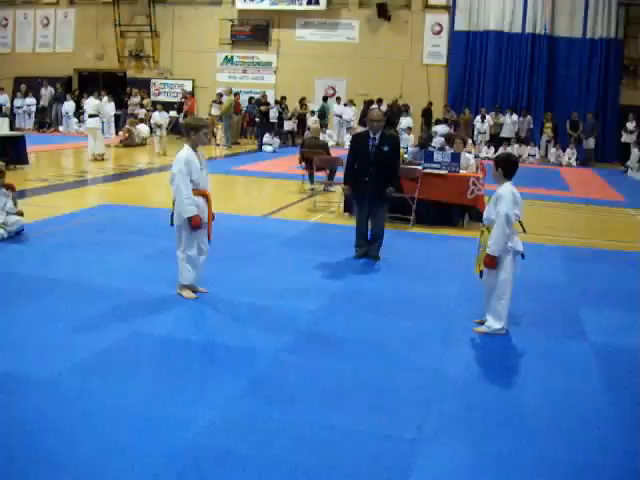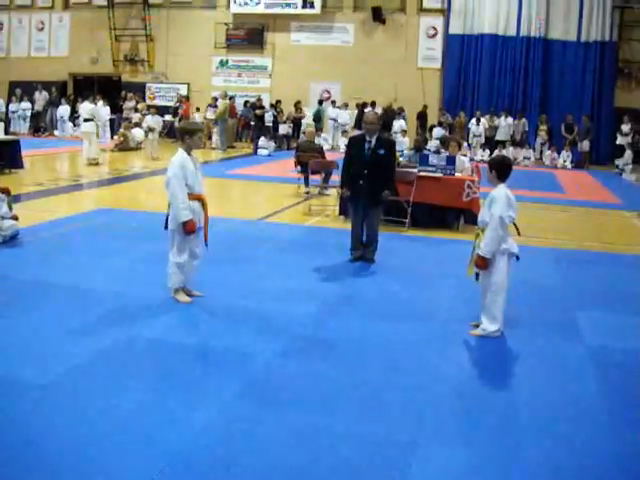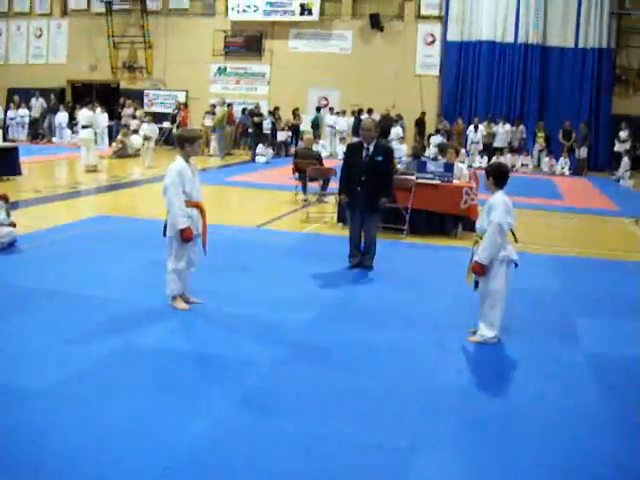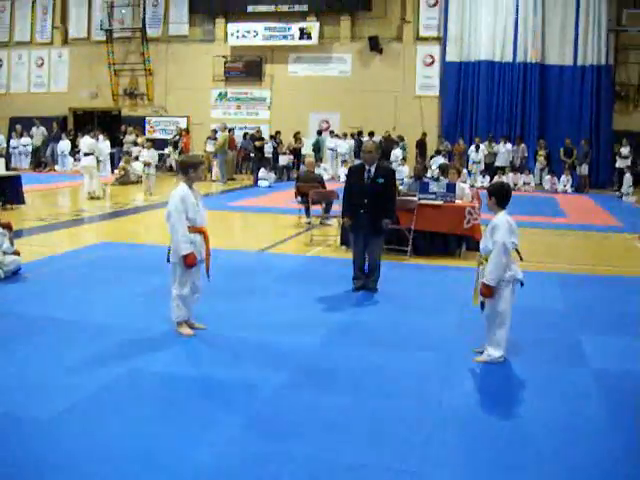
dt=0.2s
person 1, frame 1
left shoulder: (200, 156)
right shoulder: (183, 158)
right elbow: (182, 190)
left wrist: (208, 210)
right wrist: (192, 214)
left hip: (200, 208)
right hip: (188, 211)
left knee: (200, 248)
right knee: (187, 249)
left ankle: (190, 282)
right ankle: (183, 285)
person 1, frame 2
left shoulder: (194, 160)
right shoulder: (178, 162)
right elbow: (177, 194)
left wrist: (199, 214)
right wrist: (186, 218)
left hip: (195, 212)
right hip: (183, 214)
left knee: (193, 253)
right knee: (179, 253)
left ankle: (185, 285)
right ankle: (177, 289)
person 1, frame 3
left shoulder: (192, 167)
right shoulder: (175, 169)
right elbow: (174, 201)
left wrist: (198, 221)
right wrist: (183, 226)
left hip: (193, 219)
right hip: (181, 221)
left knee: (189, 260)
right knee: (177, 260)
left ankle: (183, 292)
right ankle: (175, 296)
person 1, frame 4
left shoulder: (195, 192)
right shoulder: (179, 195)
right elbow: (178, 227)
left wrist: (203, 247)
right wrist: (186, 251)
left hip: (197, 244)
right hip: (185, 246)
left knee: (194, 285)
right knee: (182, 285)
left ankle: (188, 318)
right ankle: (180, 321)
person 2, frame 1
left shoulder: (505, 193)
right shoulder: (506, 191)
left elbow: (502, 224)
left wrist: (492, 251)
right wrist: (490, 248)
left hip: (501, 247)
right hip: (499, 244)
left knee: (499, 285)
right knee: (493, 284)
left ankle: (496, 324)
right ankle: (492, 318)
person 2, frame 2
left shoulder: (499, 195)
right shoulder: (500, 193)
left elbow: (496, 226)
left wrist: (483, 252)
right wrist: (483, 249)
left hip: (496, 248)
right hip: (494, 247)
left knee: (494, 287)
right knee: (489, 286)
left ankle: (491, 326)
right ankle: (487, 320)
person 2, frame 3
left shoulder: (497, 202)
right shoulder: (498, 200)
left elbow: (494, 233)
left wrist: (481, 259)
right wrist: (481, 256)
left hip: (494, 255)
right hip: (492, 254)
left knee: (492, 294)
right knee: (487, 293)
left ankle: (488, 333)
right ankle: (485, 327)
person 2, frame 4
left shoulder: (500, 222)
right shoulder: (500, 220)
left elbow: (499, 254)
left wrist: (489, 281)
right wrist: (487, 278)
left hip: (499, 276)
right hip: (497, 274)
left knee: (497, 314)
right knee: (492, 314)
left ankle: (494, 352)
right ankle: (491, 347)
person 3, frame 1
left shoulder: (392, 140)
right shoulder: (357, 138)
left elbow: (395, 164)
right elbow: (350, 161)
left wrist: (392, 184)
right wrist: (347, 182)
left hip: (381, 187)
right hip: (360, 186)
left knee: (378, 222)
right knee: (361, 220)
left ankle: (374, 250)
right ankle: (361, 248)
person 3, frame 2
left shoulder: (388, 143)
right shoulder: (354, 141)
left elbow: (390, 168)
right elbow: (347, 164)
left wrist: (388, 188)
right wrist: (345, 185)
left hip: (375, 190)
right hip: (356, 189)
left knee: (372, 226)
right knee: (356, 224)
left ankle: (369, 253)
right ankle: (356, 252)
person 3, frame 3
left shoulder: (386, 151)
right shoulder: (351, 148)
left elbow: (389, 175)
right elbow: (345, 171)
left wrist: (386, 195)
right wrist: (343, 192)
left hip: (373, 198)
right hip: (354, 196)
left knee: (370, 233)
right knee: (354, 231)
left ankle: (367, 260)
right ankle: (355, 259)
person 3, frame 4
left shoulder: (387, 172)
right shoulder: (353, 170)
left elbow: (391, 197)
right elbow: (347, 194)
left wrist: (389, 217)
right wrist: (346, 215)
left hip: (376, 219)
right hip: (357, 218)
left knee: (374, 255)
right knee: (358, 253)
left ankle: (371, 282)
right ankle: (359, 281)
